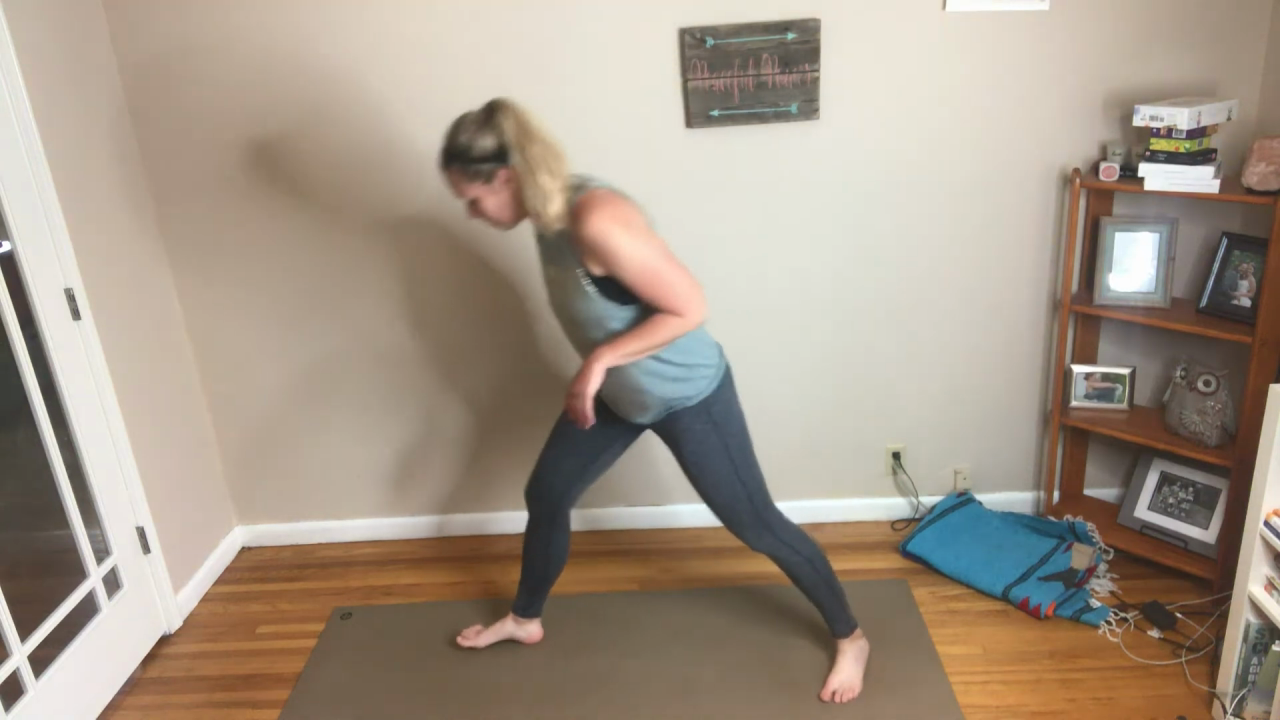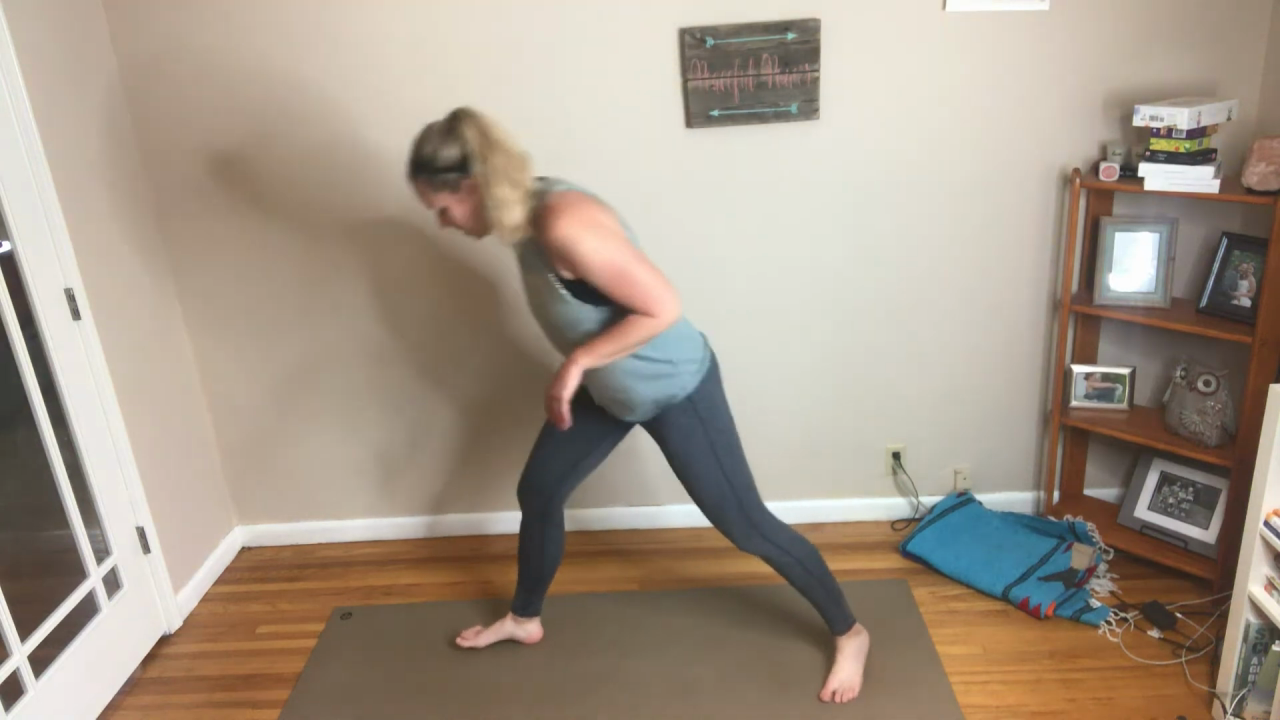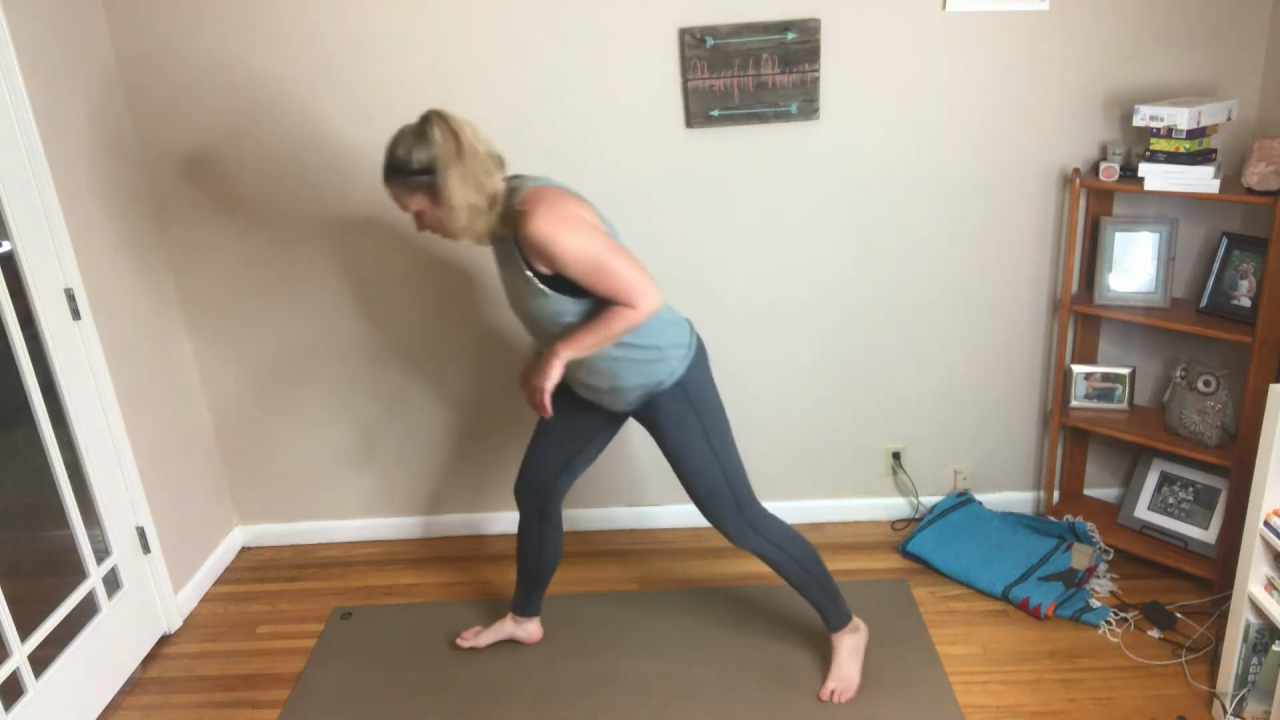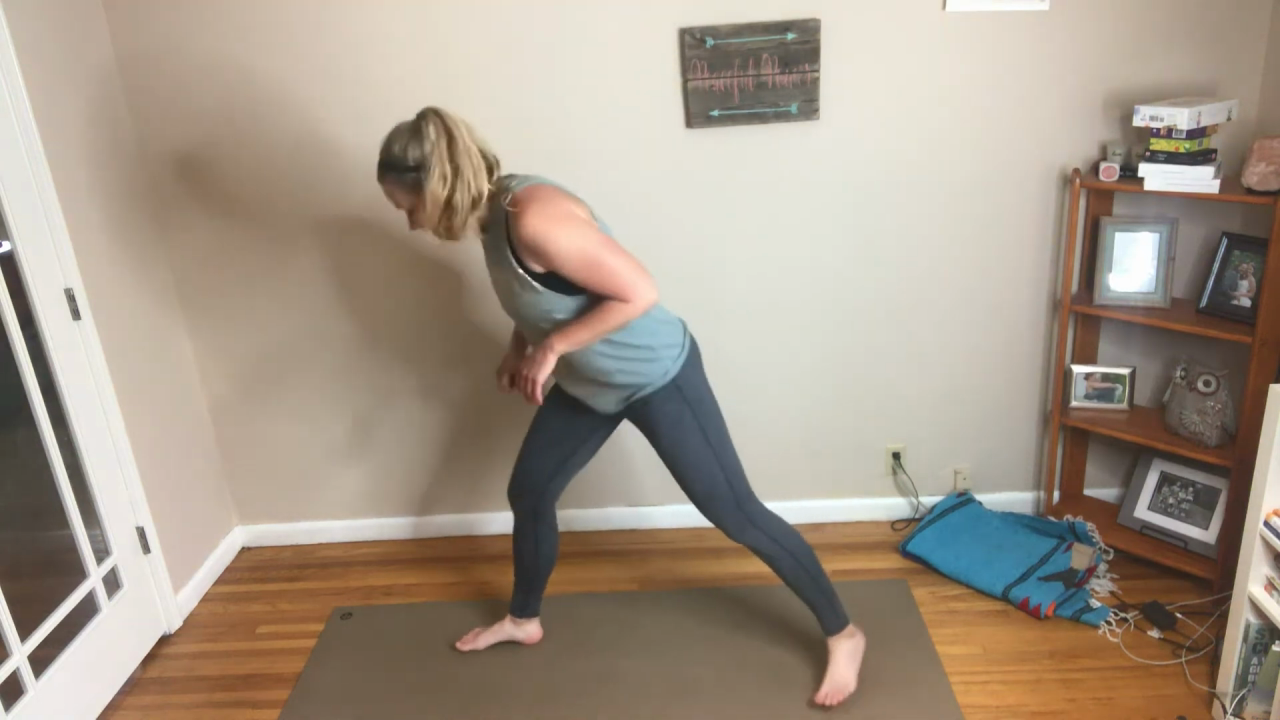
dt=0.1s
person 1, frame 1
left shoulder: (596, 219)
right shoulder: (547, 214)
left elbow: (688, 310)
left wrist: (600, 361)
left hip: (687, 393)
right hip: (616, 393)
left knee: (757, 526)
right knee: (545, 495)
left ankle: (850, 639)
right ankle: (525, 618)
person 1, frame 2
left shoulder: (562, 224)
right shoulder: (521, 214)
left elbow: (660, 308)
left wrist: (577, 362)
right wrist: (575, 369)
left hip: (676, 387)
right hip: (607, 388)
left knee: (745, 526)
right knee: (537, 491)
left ankle: (848, 635)
right ankle: (523, 618)
person 1, frame 3
left shoulder: (539, 219)
right shoulder: (500, 212)
left elbow: (642, 299)
left wrist: (559, 354)
right wrist: (545, 357)
left hip: (663, 376)
right hip: (595, 381)
left knee: (739, 519)
right knee: (534, 490)
left ankle: (845, 629)
right ankle: (523, 618)
person 1, frame 4
left shoulder: (532, 216)
right shoulder: (492, 212)
left elbow: (637, 292)
left wrist: (552, 348)
right wrist: (520, 346)
left hip: (657, 376)
right hip: (584, 382)
left knee: (739, 515)
right knee: (529, 493)
left ankle: (843, 636)
right ankle: (523, 619)
